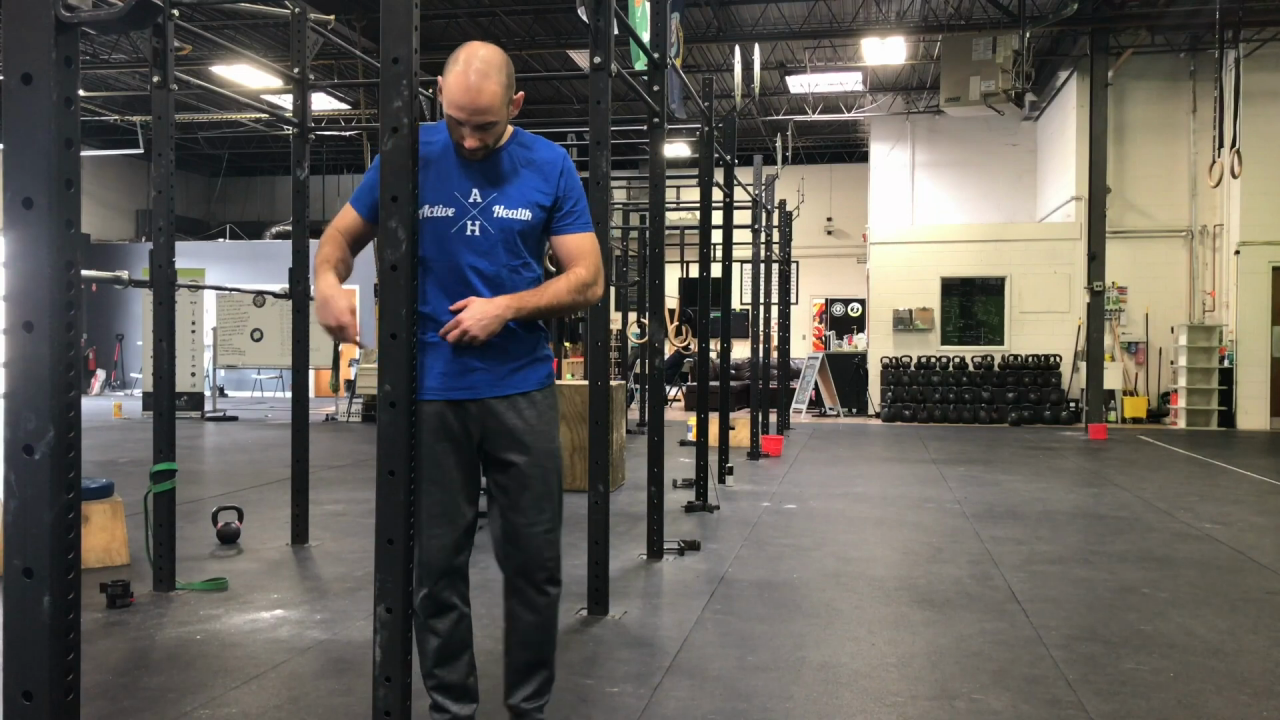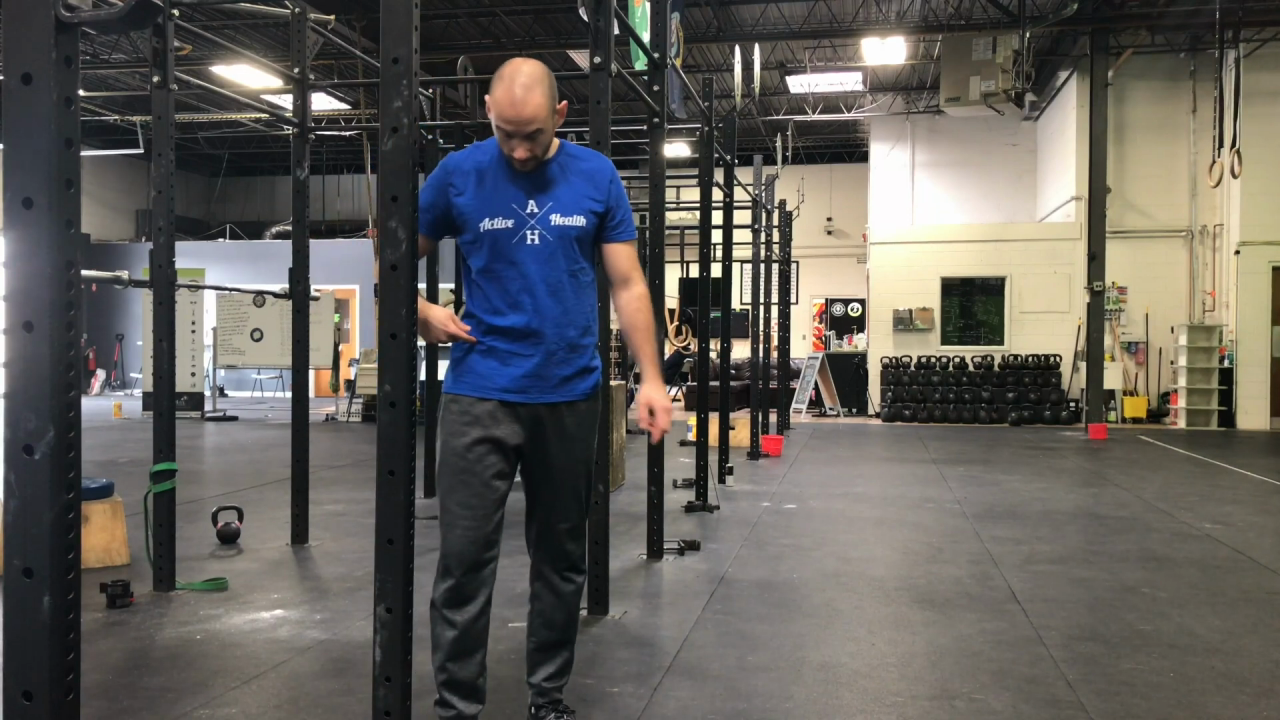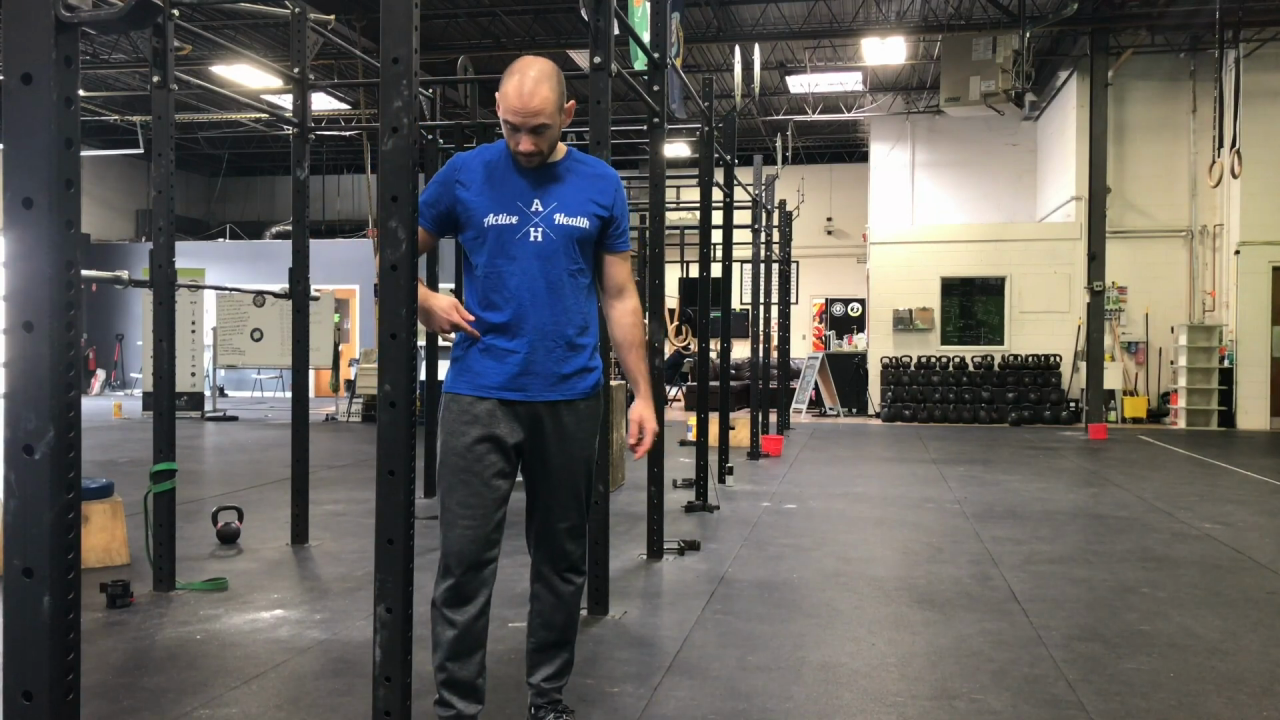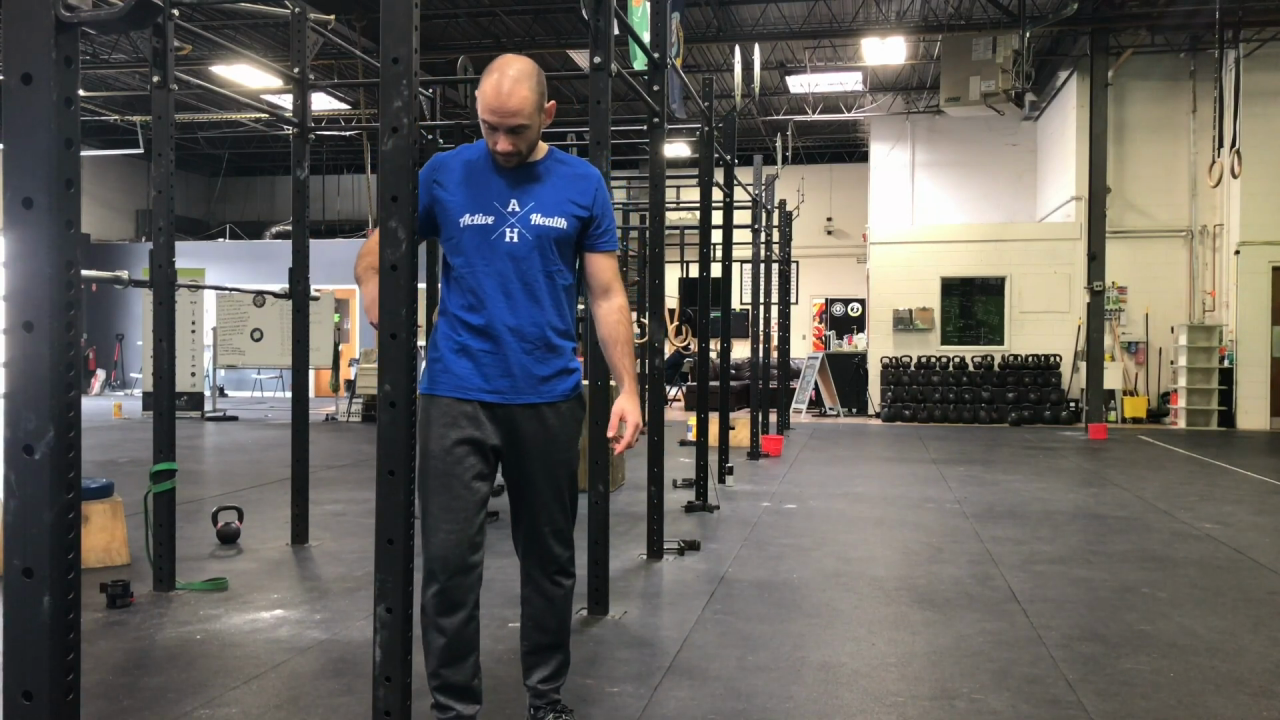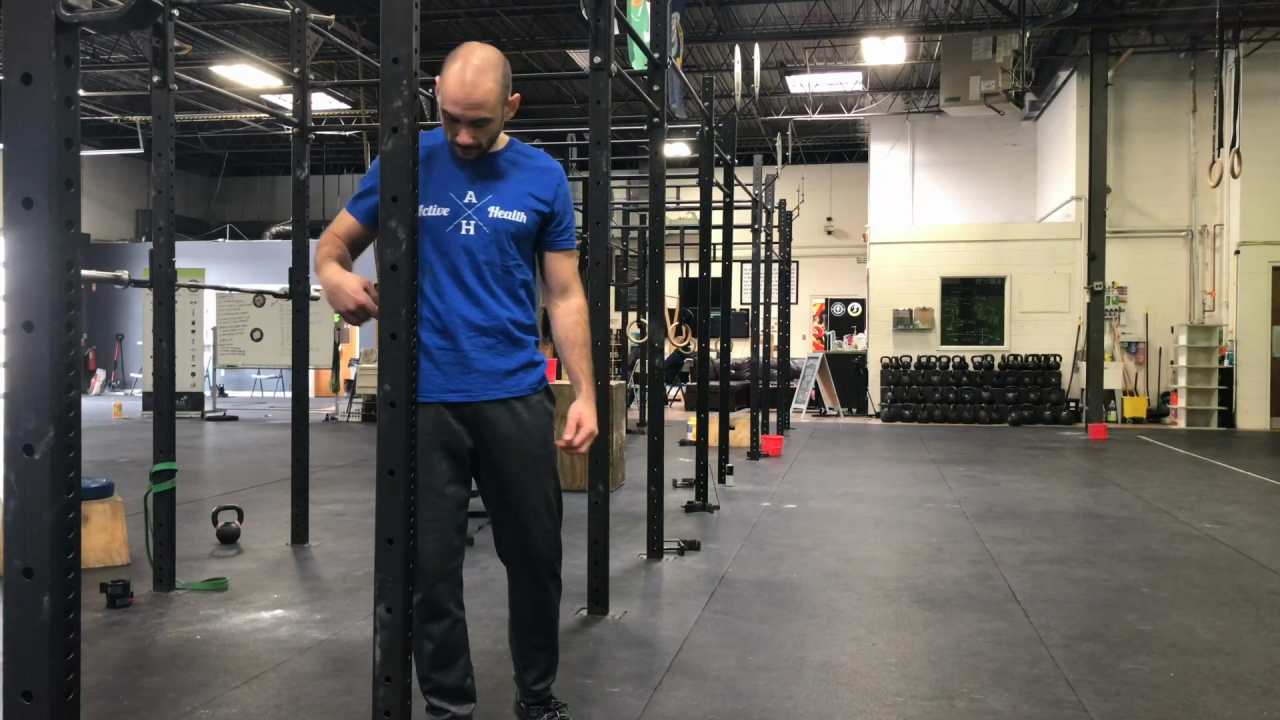
dt=1s
person 1, frame 1
left shoulder: (550, 166)
right shoulder: (407, 157)
left elbow: (587, 280)
right elbow: (341, 235)
left wrist: (506, 307)
right wrist: (327, 281)
left hip: (521, 388)
right hip: (430, 390)
left knee: (532, 560)
right knee: (436, 562)
person 1, frame 2
left shoulder: (597, 176)
right shoulder: (458, 174)
left elbow: (628, 283)
left wrist: (650, 377)
right wrist: (420, 311)
left hip: (570, 393)
right hip: (480, 391)
left knee: (561, 554)
right knee: (465, 555)
person 1, frame 3
left shoulder: (601, 184)
right shoulder: (464, 175)
left elbow: (619, 296)
left wrist: (642, 392)
right wrist: (426, 301)
left hip: (570, 396)
right hip: (479, 392)
left knee: (561, 555)
right knee: (466, 557)
person 1, frame 4
left shoulder: (583, 184)
right shoulder: (444, 174)
left elbow: (606, 294)
right elbow: (376, 251)
left wrist: (628, 388)
right wrist: (375, 292)
left hip: (549, 396)
right hip: (456, 394)
left knee: (549, 556)
right knee: (449, 560)
person 1, frame 5
left shoulder: (544, 177)
left elbow: (565, 295)
right elbow: (335, 240)
left wrist: (585, 395)
right wrist: (335, 274)
left hip: (516, 394)
right hip: (422, 397)
left knee: (535, 555)
right knee: (430, 567)
